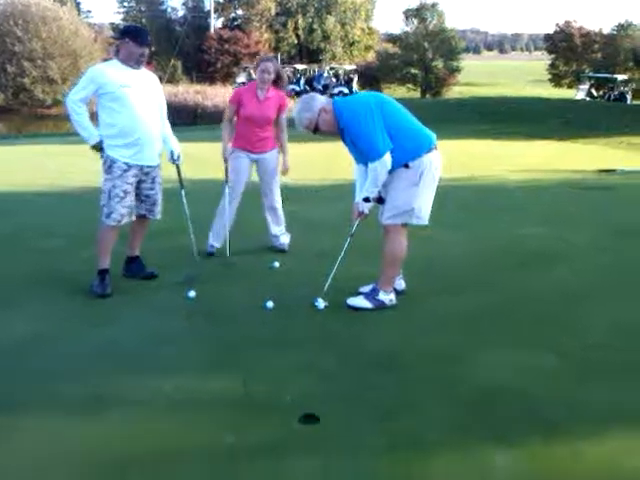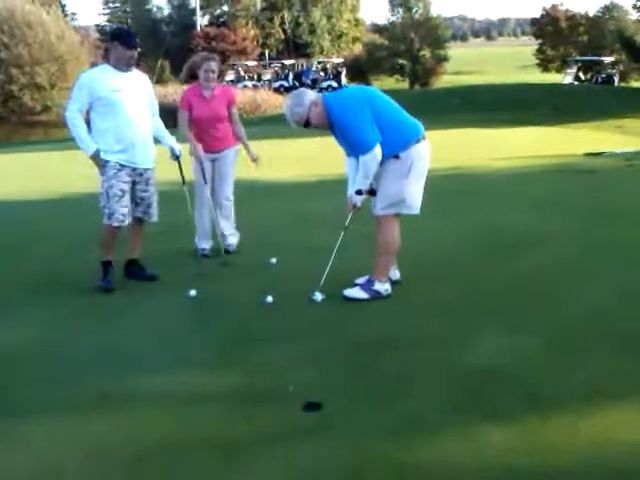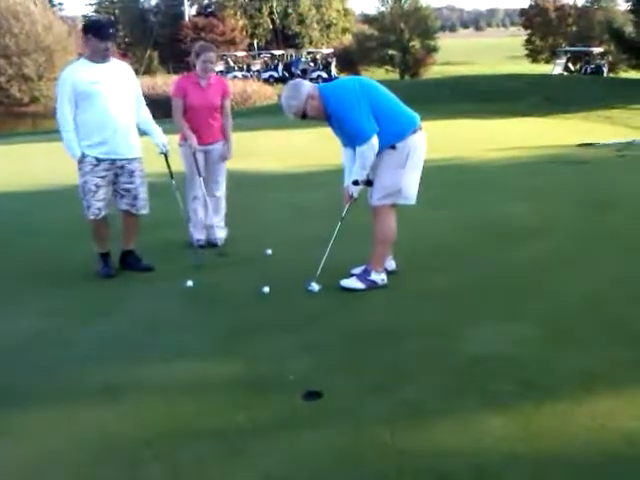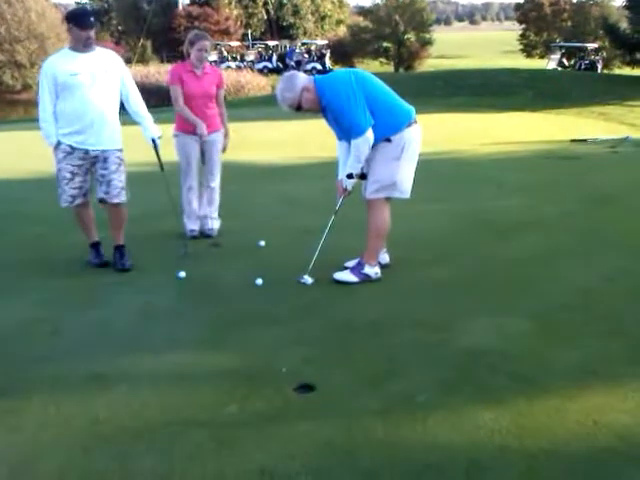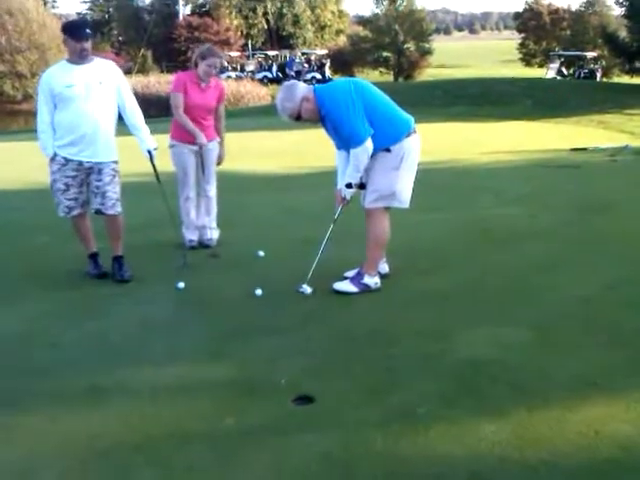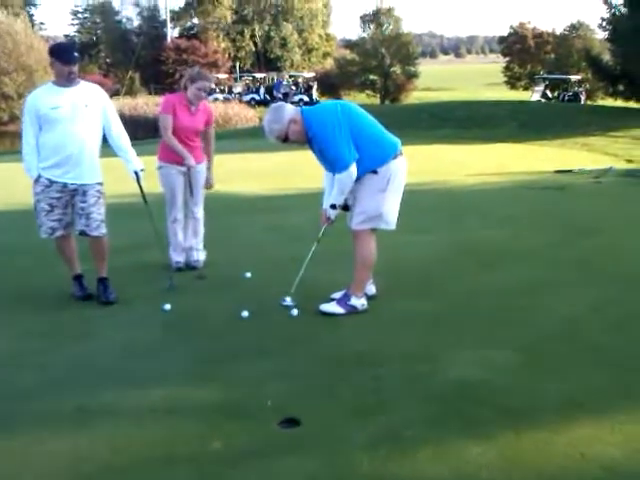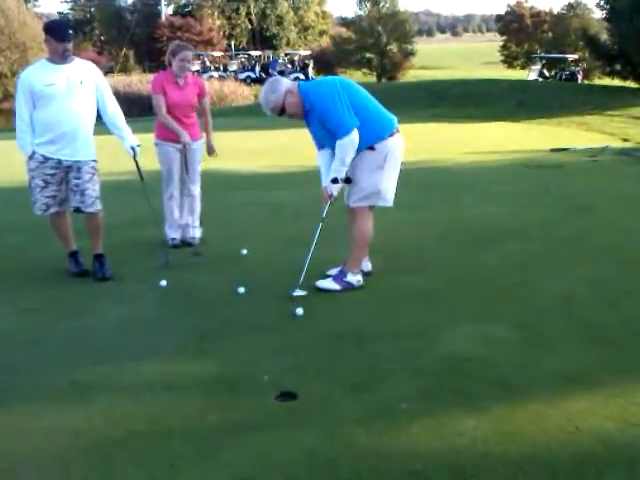
dt=0.5s
person 1, frame 1
left shoulder: (151, 78)
right shoulder: (101, 73)
left elbow: (161, 116)
right elbow: (74, 102)
left wrist: (172, 144)
right wrist: (93, 137)
left hip: (151, 160)
right hip: (120, 159)
left knee: (144, 212)
right knee: (113, 216)
left ankle: (132, 261)
right ankle: (102, 273)
person 1, frame 2
left shoulder: (142, 79)
right shoulder: (92, 79)
left elbow: (152, 116)
right elbow: (72, 114)
left wrist: (169, 140)
right wrist: (90, 149)
left hip: (144, 161)
right hip: (114, 161)
left knee: (140, 216)
right knee: (115, 217)
left ankle: (133, 263)
right ankle: (106, 266)
person 1, frame 3
left shoulder: (124, 69)
right shoulder: (72, 75)
left elbow: (140, 108)
right elbow: (65, 117)
left wrist: (157, 135)
right wrist: (76, 153)
left hip: (129, 153)
right hip: (94, 157)
left knee: (133, 207)
right knee: (97, 211)
left ankle: (128, 255)
right ankle: (104, 257)
person 1, frame 4
left shoulder: (111, 59)
right shoulder: (54, 64)
left elbow: (132, 96)
right elbow: (46, 107)
left wrist: (150, 127)
right wrist: (53, 140)
left hip: (109, 143)
right hip: (72, 146)
left knee: (116, 198)
right knee: (78, 199)
left ankle: (119, 249)
right ankle: (94, 246)
person 1, frame 5
left shoulder: (109, 69)
right shoulder: (51, 77)
left elbow: (130, 108)
right elbow: (45, 119)
left wrist: (146, 140)
right wrist: (49, 152)
left hip: (104, 155)
right hip: (67, 157)
left knee: (112, 209)
right knee: (76, 211)
left ankle: (118, 259)
right ankle: (93, 257)
person 1, frame 6
left shoulder: (95, 93)
right shoulder: (36, 99)
left elbow: (115, 130)
right elbow: (29, 140)
left wrist: (132, 161)
right wrist: (34, 174)
left hip: (88, 178)
right hip: (51, 179)
left knee: (97, 230)
right knee: (60, 232)
left ankle: (103, 281)
right ankle: (77, 278)
person 1, frame 7
left shoulder: (89, 70)
right shoulder: (30, 76)
left elbow: (109, 107)
right elbow: (23, 118)
left wrist: (127, 138)
right wrist: (28, 151)
left hip: (83, 154)
right hip: (46, 156)
left knee: (92, 207)
right knee: (56, 208)
left ankle: (99, 257)
right ankle: (73, 255)
person 2, frame 1
left shoulder: (355, 112)
right shoulder: (345, 120)
left elbow: (381, 160)
right elbow: (363, 160)
left wrist: (367, 198)
right wrist: (360, 199)
left hip: (418, 161)
right hip: (405, 163)
left knee: (394, 224)
right knee: (392, 222)
left ankle: (384, 292)
right ankle: (394, 280)
person 2, frame 2
left shoulder: (344, 106)
right shoulder: (335, 113)
left elbow: (371, 152)
right elbow: (354, 153)
left wrist: (359, 190)
right wrist: (352, 192)
left hip: (406, 151)
right hip: (394, 153)
left knee: (386, 215)
right knee: (384, 214)
left ankle: (380, 283)
right ankle: (389, 270)
person 2, frame 3
left shoulder: (342, 97)
right shoulder: (332, 103)
left elbow: (368, 143)
right elbow: (350, 144)
left wrist: (356, 181)
right wrist: (349, 182)
left hip: (403, 142)
right hip: (390, 144)
left knee: (383, 205)
right knee: (380, 203)
left ankle: (376, 272)
right ankle: (384, 260)
person 2, frame 4
left shoulder: (337, 89)
right shoulder: (327, 96)
left elbow: (363, 136)
right elbow: (345, 137)
left wrist: (351, 174)
right wrist: (342, 176)
left hip: (398, 134)
right hip: (385, 137)
left knee: (377, 198)
right knee: (375, 196)
left ankle: (369, 266)
right ankle: (378, 253)
person 2, frame 5
left shoulder: (336, 99)
right shoulder: (326, 105)
left elbow: (362, 145)
right elbow: (344, 146)
left wrist: (350, 184)
right wrist: (341, 185)
left hip: (397, 144)
right hip: (384, 146)
left knee: (376, 208)
right knee: (374, 206)
left ankle: (369, 276)
right ankle: (378, 263)
person 2, frame 6
left shoulder: (323, 122)
right shoulder: (314, 126)
left elbow: (346, 170)
right elbow: (333, 167)
left wrist: (334, 205)
right wrist: (327, 204)
left hip: (383, 167)
right hip: (372, 169)
left knee: (363, 230)
right knee: (361, 228)
left ankle: (356, 297)
right ankle: (365, 285)
person 2, frame 7
left shoulder: (322, 93)
right shoulder: (310, 107)
left elbow: (349, 137)
right elbow: (324, 146)
left wrist: (335, 178)
right wrist: (327, 183)
left hip: (381, 144)
right hip: (366, 147)
left knee: (361, 207)
right knee: (356, 206)
left ankle: (352, 274)
right ankle: (360, 262)
person 3, frame 1
left shoulder: (280, 98)
right shoulder: (240, 93)
left elbow: (282, 130)
right elbow: (227, 120)
left wrist: (285, 157)
right wrist: (226, 144)
left hip: (268, 153)
right hip: (241, 152)
left knee: (272, 196)
right knee: (233, 194)
left ankle: (279, 237)
right ankle: (215, 240)
person 3, frame 2
left shoulder: (227, 93)
right shoulder: (188, 95)
left elbow: (236, 123)
right elbow: (183, 125)
left wrist: (248, 148)
right wrist: (194, 144)
left hip: (226, 150)
right hip: (202, 152)
left knee: (224, 195)
right knee: (203, 196)
left ankle: (229, 238)
right ankle: (203, 242)
person 3, frame 3
left shoulder: (222, 84)
right shoulder: (182, 83)
left elbow: (227, 117)
right elbow: (177, 115)
left wrist: (228, 144)
right wrist: (189, 135)
left hip: (217, 143)
right hip: (191, 143)
left knee: (216, 188)
right knee: (195, 190)
left ankle: (216, 231)
right ankle: (198, 233)
person 3, frame 4
left shoulder: (216, 73)
right shoulder: (177, 71)
left elbow: (221, 106)
right elbow: (178, 104)
left wrist: (226, 134)
right wrist: (198, 124)
left hip: (213, 133)
right hip: (187, 134)
left knee: (212, 179)
right knee: (190, 180)
left ankle: (210, 222)
right ankle: (192, 224)
person 3, frame 5
left shoulder: (218, 86)
right shoulder: (181, 79)
left elbow: (219, 118)
right elbow: (178, 112)
left wrist: (221, 146)
right wrist: (197, 133)
left hip: (209, 142)
right hip: (183, 143)
left knee: (208, 188)
right knee: (187, 190)
left ankle: (208, 232)
right ankle: (190, 234)
person 3, frame 6
left shoulder: (206, 110)
right shoulder: (170, 101)
left elbow: (209, 142)
right elbow: (166, 134)
left wrist: (209, 171)
right wrist: (185, 155)
left hip: (197, 164)
right hip: (170, 164)
left knee: (196, 209)
right knee: (175, 210)
left ankle: (195, 253)
right ankle: (177, 255)
person 3, frame 7
left shoulder: (197, 82)
right shoulder: (159, 80)
left elbow: (206, 113)
right elbow: (161, 114)
left wrist: (209, 140)
right wrist: (180, 133)
left hip: (194, 141)
right hip: (167, 142)
left knee: (192, 186)
right knee: (172, 187)
left ankle: (191, 230)
right ankle: (173, 232)
